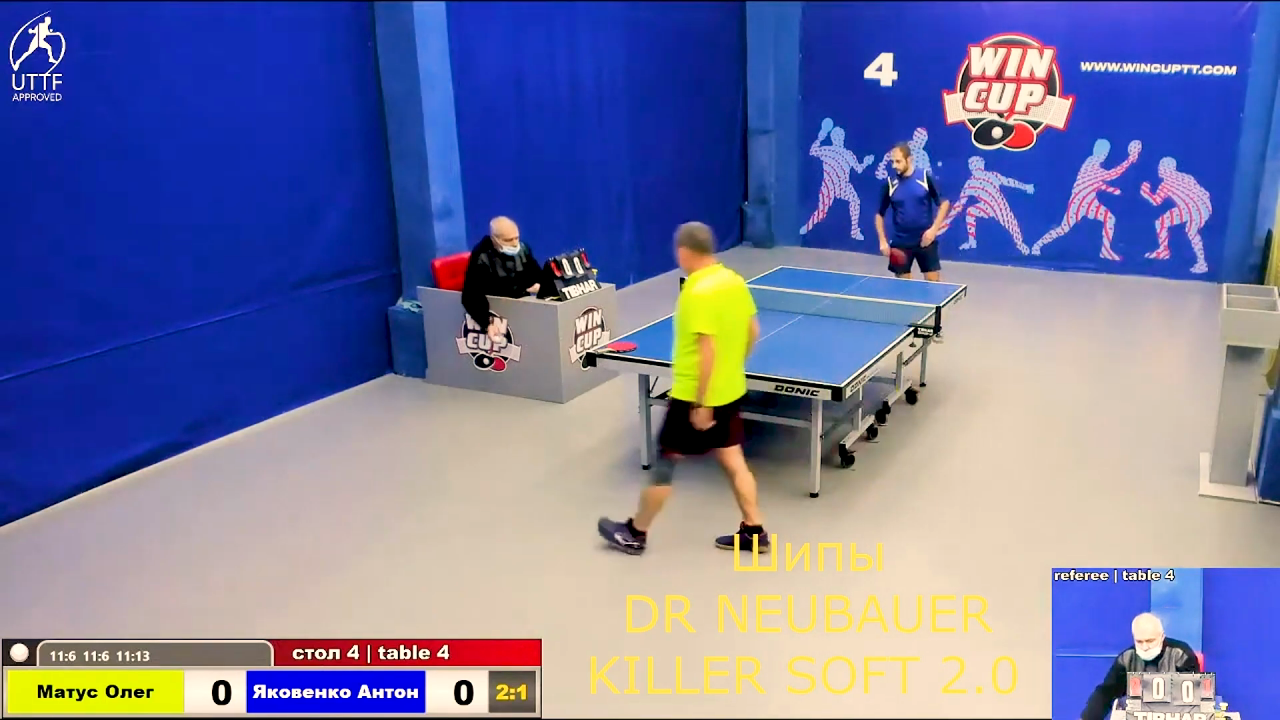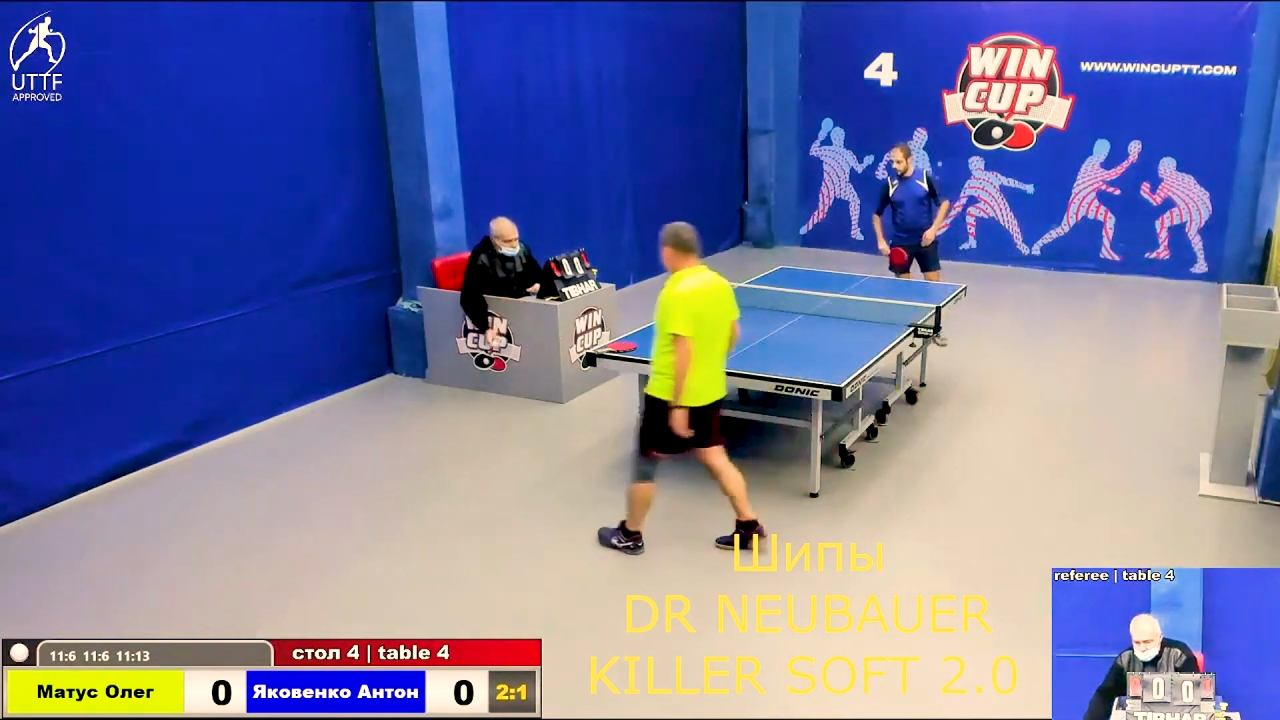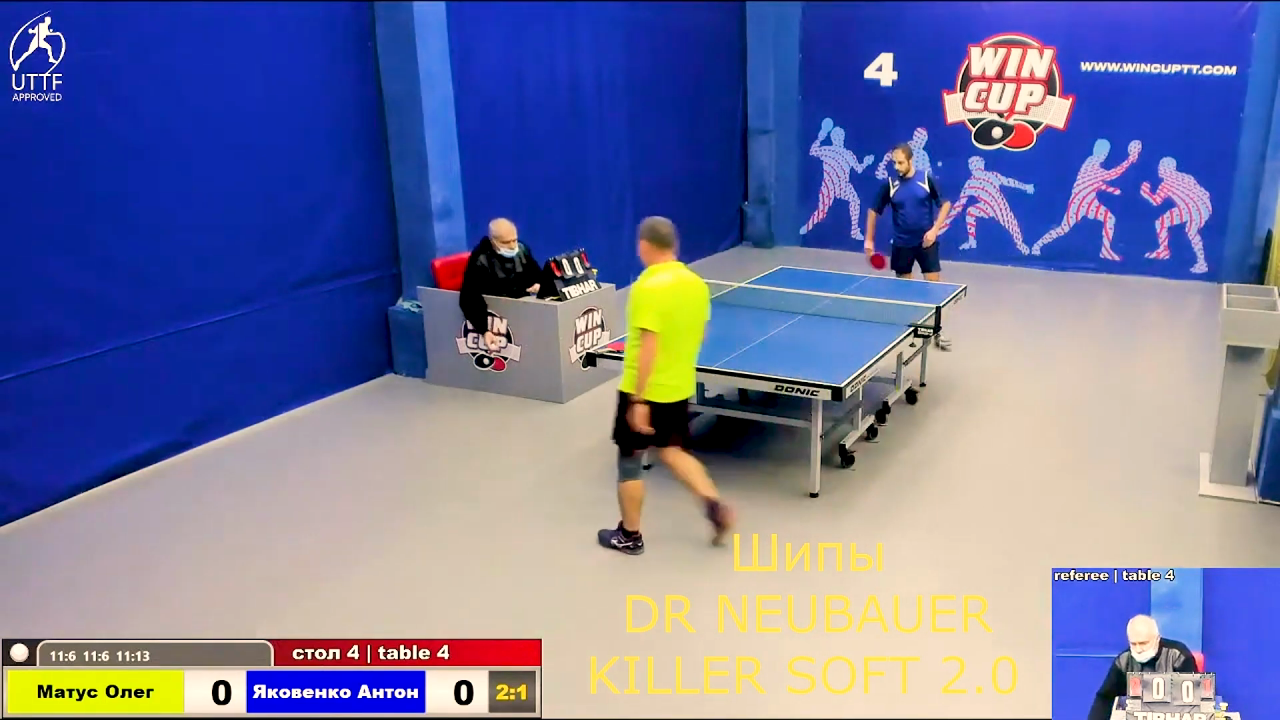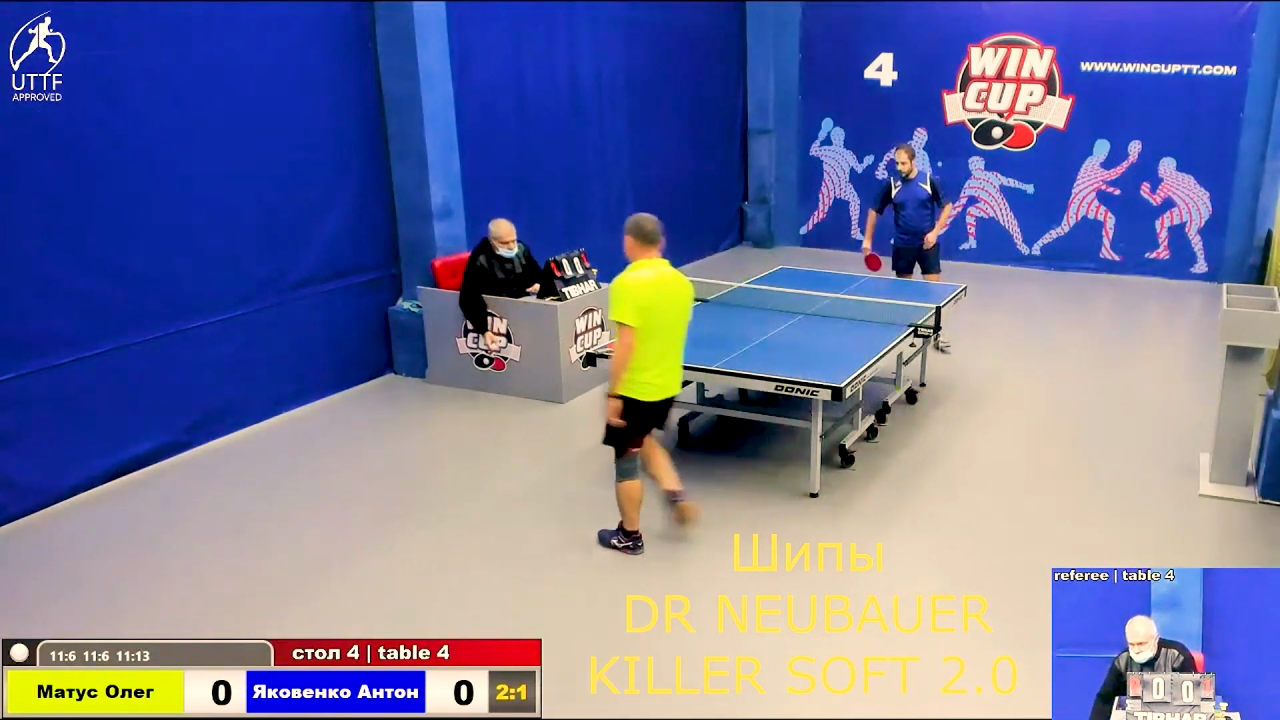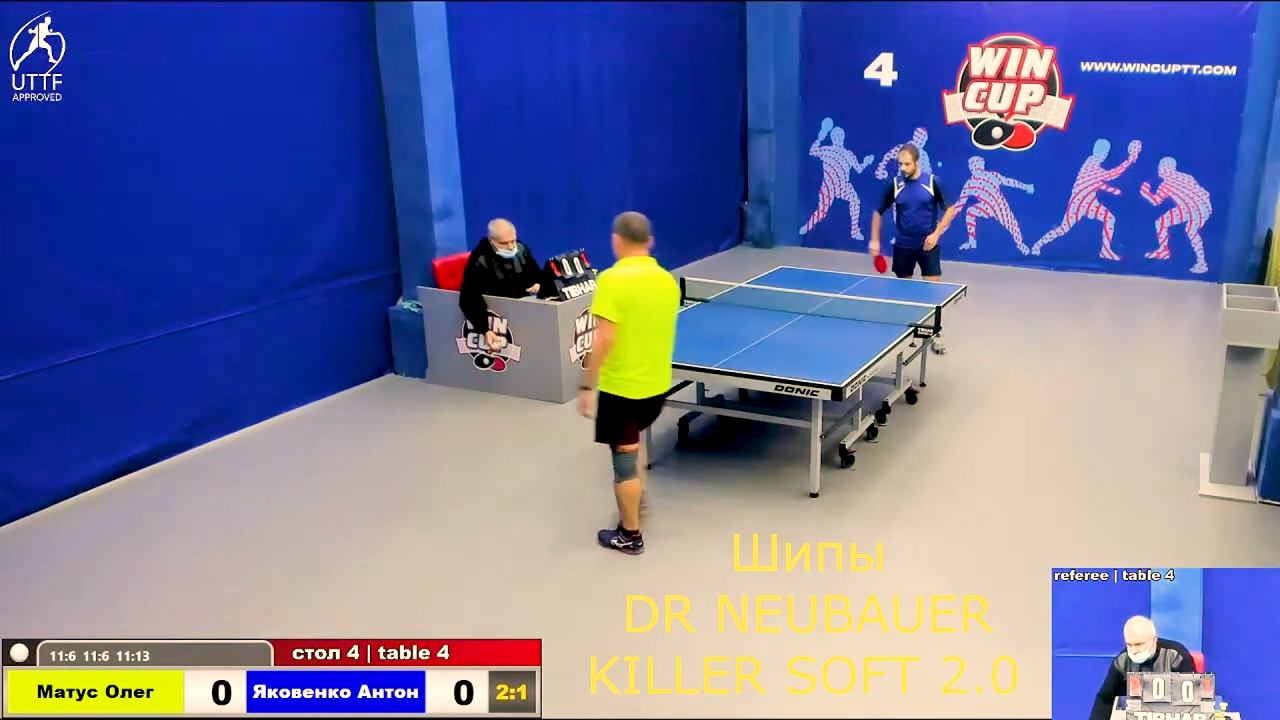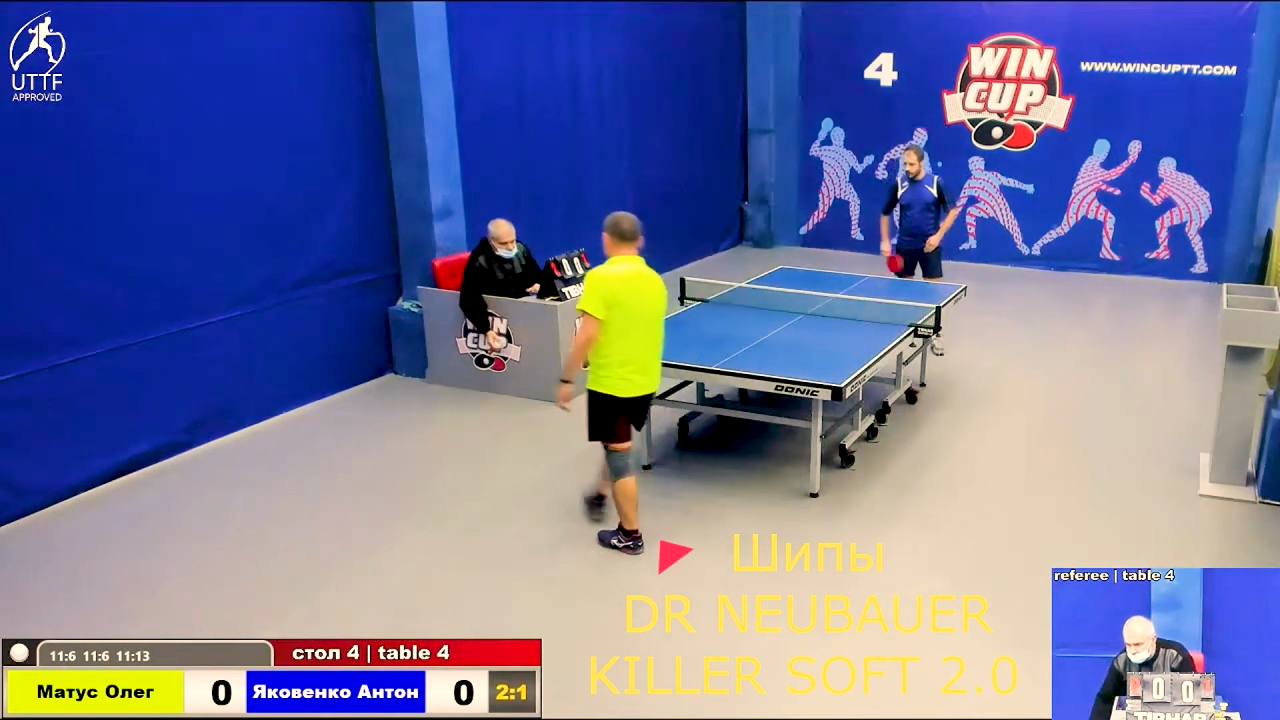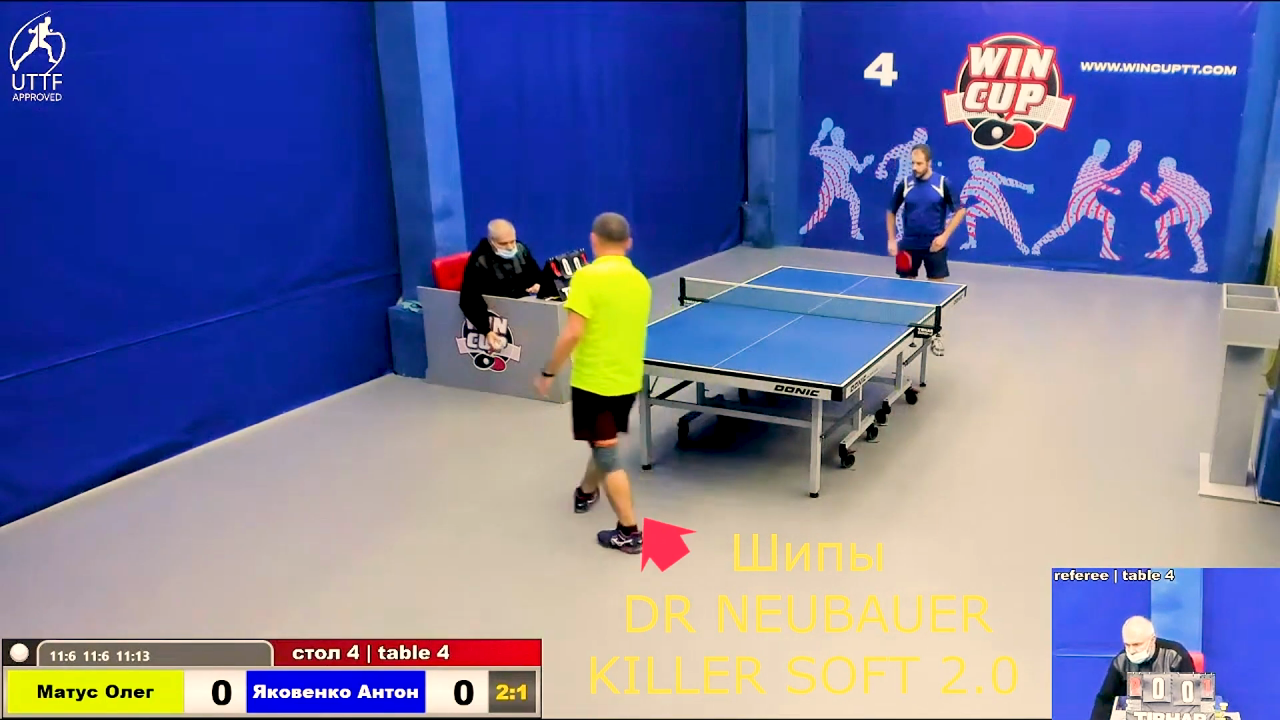
dt=0.1s
person 1, frame 1
left shoulder: (698, 292)
right shoulder: (735, 282)
left elbow: (709, 353)
right elbow: (752, 331)
left wrist: (701, 404)
left hip: (697, 397)
right hip: (730, 392)
left knee: (665, 463)
right knee: (732, 460)
left ankle: (636, 533)
right ankle: (754, 531)
person 1, frame 2
left shoulder: (676, 292)
right shoulder: (720, 285)
left elbow: (683, 352)
right elbow: (733, 334)
left wrist: (677, 407)
left hip: (674, 396)
right hip: (710, 393)
left knee: (646, 462)
right knee: (714, 458)
left ankle: (630, 534)
right ankle: (749, 526)
person 1, frame 3
left shoulder: (648, 287)
right shoulder: (696, 284)
left elbow: (648, 348)
right elbow: (698, 333)
left wrist: (638, 401)
left hip: (647, 390)
right hip: (681, 388)
left knee: (630, 460)
right knee: (672, 452)
left ankle: (629, 535)
right ankle: (715, 504)
person 1, frame 4
left shoulder: (628, 282)
right shoulder: (682, 282)
left elbow: (625, 343)
left wrist: (612, 394)
left hip: (634, 388)
right hip: (669, 384)
left knee: (628, 458)
right knee: (645, 444)
left ankle: (629, 534)
right ankle: (676, 495)
person 1, frame 5
left shoulder: (612, 279)
right shoulder: (668, 281)
left elbow: (604, 338)
left wrist: (586, 386)
left hip: (621, 385)
right hip: (658, 383)
left knee: (624, 456)
right knee: (631, 442)
left ankle: (630, 534)
right ankle: (632, 506)
person 1, frame 6
left shoulder: (600, 277)
right shoulder: (656, 281)
left elbow: (588, 335)
left wrist: (567, 378)
left hip: (610, 383)
right hip: (647, 382)
left knee: (619, 455)
right knee: (618, 444)
left ankle: (629, 534)
right ankle: (599, 498)
person 1, frame 7
left shoulder: (588, 276)
right shoulder: (640, 282)
left elbow: (573, 333)
left wrist: (548, 373)
left hip: (594, 381)
right hip: (629, 381)
left knee: (607, 454)
right knee: (605, 444)
left ankle: (629, 531)
right ankle: (587, 492)
person 2, frame 1
left shoulder: (926, 176)
right shoulder: (890, 183)
left elbow: (944, 203)
right elbow: (880, 214)
left wrist: (934, 228)
right wrist: (882, 240)
left hip: (925, 240)
right hip: (900, 242)
left knee: (933, 281)
person 2, frame 2
left shoulder: (926, 177)
right shoulder: (889, 183)
left elbow: (944, 203)
right elbow: (877, 214)
left wrist: (934, 228)
right wrist: (881, 240)
left hip: (925, 241)
right hip: (901, 243)
left knee: (933, 284)
person 2, frame 3
left shoulder: (927, 178)
right shoulder: (889, 184)
left elbow: (945, 204)
right elbow: (874, 211)
left wrist: (935, 229)
right wrist: (869, 239)
left hip: (926, 241)
right hip: (902, 244)
left knee: (933, 285)
person 2, frame 4
left shoulder: (929, 180)
right shoulder: (891, 184)
left elbow: (947, 207)
right elbow: (874, 211)
left wrist: (935, 231)
right wrist: (868, 238)
left hip: (927, 242)
right hip: (902, 244)
left ankle: (937, 332)
person 2, frame 5
left shoulder: (932, 182)
right shoulder: (895, 184)
left elbow: (950, 209)
right elbow: (879, 211)
left wrist: (936, 233)
right wrist: (875, 240)
left hip: (928, 244)
right hip: (904, 245)
left ankle: (935, 333)
person 2, frame 6
left shoulder: (936, 183)
right shoulder: (899, 185)
left elbow: (953, 211)
right elbow: (885, 213)
left wrist: (938, 235)
right wrist: (885, 241)
left hip: (929, 245)
right hip: (905, 246)
left ankle: (935, 334)
person 2, frame 7
left shoulder: (942, 183)
right shoulder: (905, 184)
left elbow: (960, 211)
right elbow: (891, 211)
left wrist: (945, 235)
right wrist: (892, 240)
left hip: (934, 245)
right hip: (909, 245)
left ankle: (935, 335)
